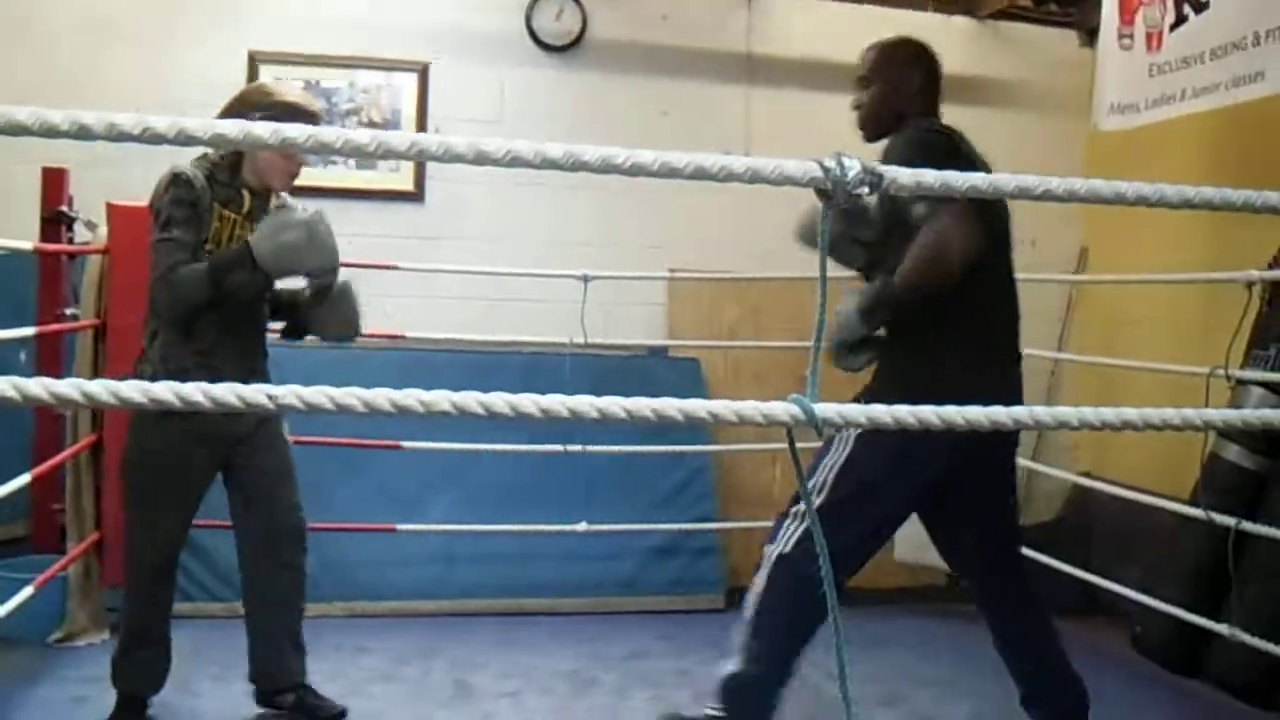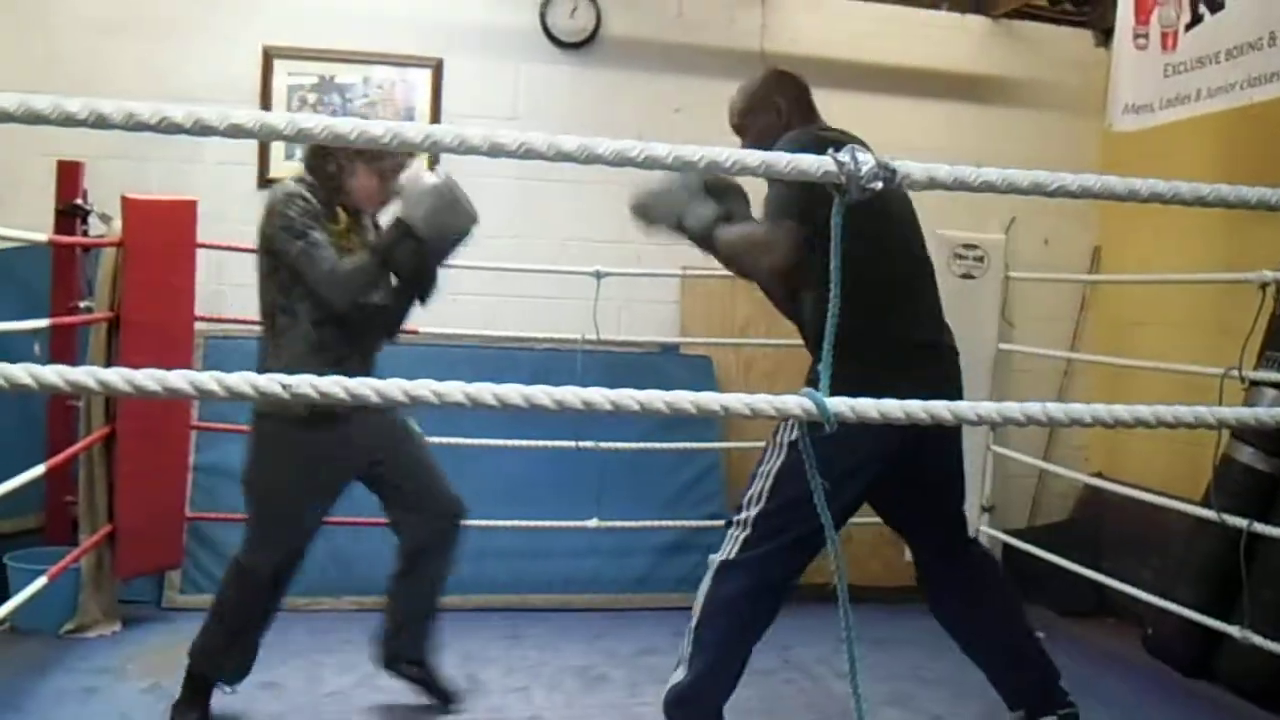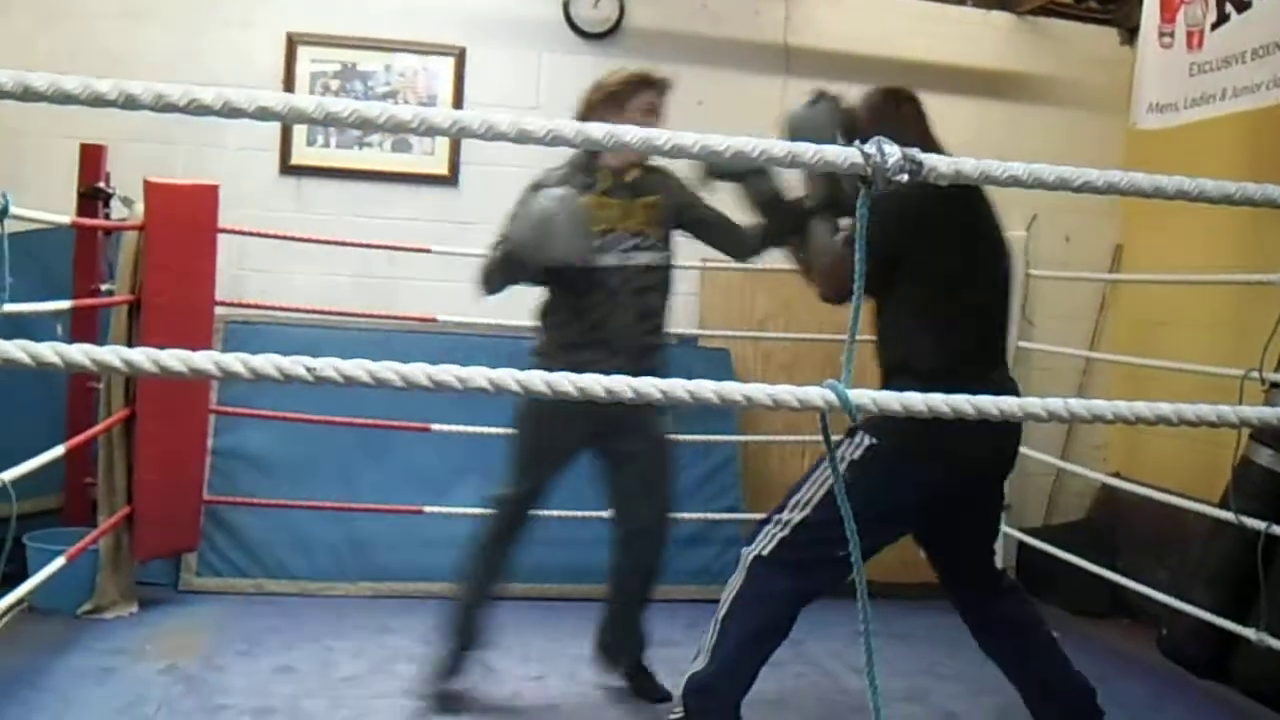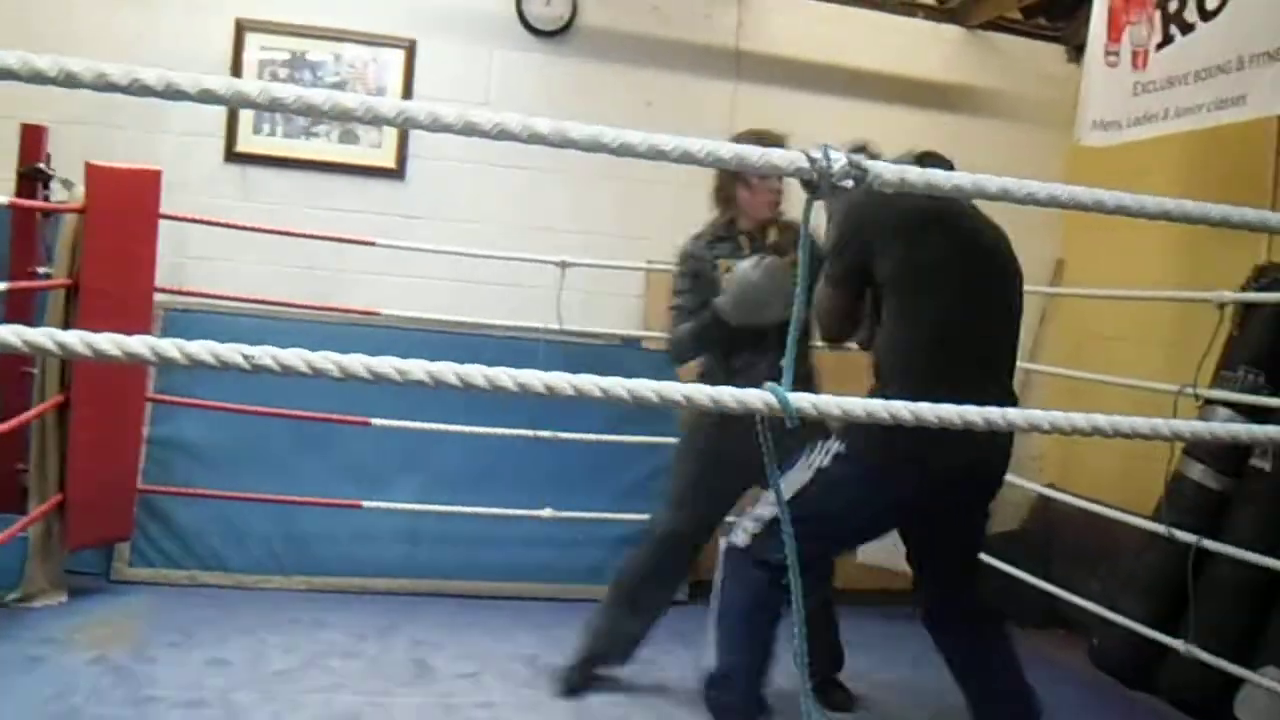
dt=0.4s
person 1, frame 1
left shoulder: (914, 149)
right shoulder: (951, 155)
left elbow: (955, 240)
left wrist: (874, 302)
right wrist: (873, 255)
left hip: (921, 392)
right hip: (985, 394)
left knee: (805, 546)
right knee: (994, 566)
person 1, frame 2
left shoulder: (807, 154)
left elbow: (776, 258)
left wrist: (699, 219)
right wrist: (730, 218)
left hip: (860, 392)
right hip: (928, 384)
left knee: (748, 564)
right knee: (949, 551)
person 1, frame 3
left shoulder: (912, 188)
right shoulder: (955, 194)
left elbow: (835, 282)
right elbow: (873, 277)
left wrist: (816, 210)
left hip: (923, 424)
right hip: (985, 429)
left knee: (780, 560)
right knee: (978, 583)
person 1, frame 4
left shoulder: (874, 206)
right shoulder: (988, 235)
left elbow: (829, 323)
left hip: (900, 432)
right hip: (980, 443)
left knee: (756, 556)
right knee: (954, 600)
person 2, frame 1
left shoulder: (275, 211)
right shoulder: (185, 186)
right elbow: (173, 287)
left wrist: (308, 303)
right wrist: (252, 255)
left hip: (249, 403)
right hip: (174, 402)
left knee: (279, 534)
right knee: (154, 549)
person 2, frame 2
left shoulder: (355, 224)
right shoulder: (291, 205)
right elbow: (338, 290)
left wrist: (418, 270)
right wrist: (407, 238)
left hip: (361, 407)
right hip: (298, 416)
left knee: (437, 518)
right knee: (268, 561)
left ankle: (406, 647)
person 2, frame 3
left shoulder: (662, 190)
right shoulder: (556, 188)
left elbow: (740, 244)
right elbow: (493, 277)
left wrist: (789, 214)
right wrist: (524, 253)
left hip: (637, 384)
right hip: (562, 378)
left knee: (645, 522)
right knee: (515, 504)
left ankle: (622, 646)
right ankle: (462, 638)
person 2, frame 4
left shoulder: (795, 242)
right shoulder: (703, 252)
right elbow: (680, 344)
right wrist: (724, 314)
left hip: (792, 423)
right hip: (723, 421)
right knee: (674, 536)
left ankle: (823, 669)
right ankle: (603, 646)
